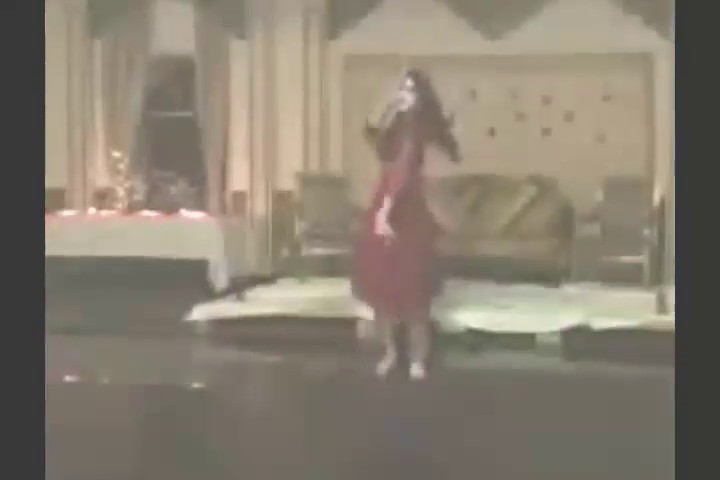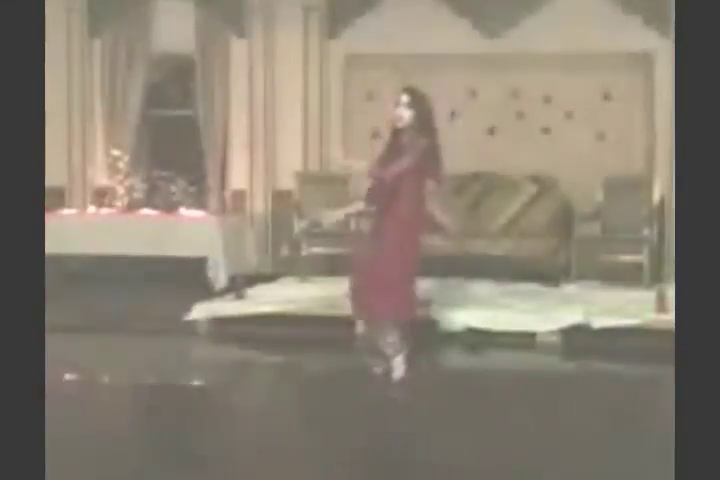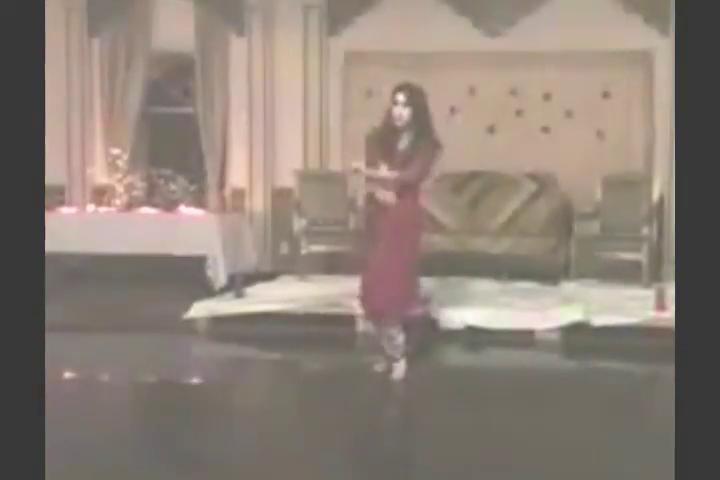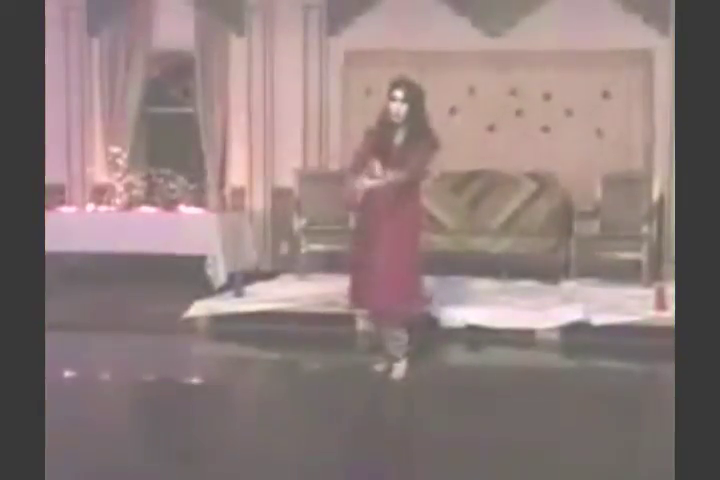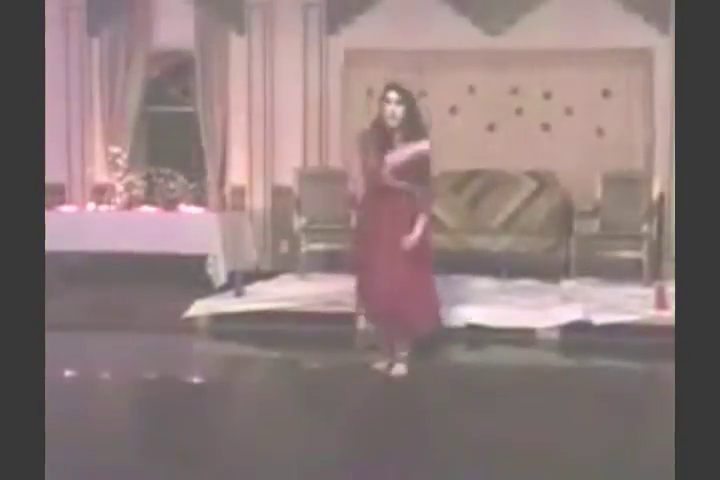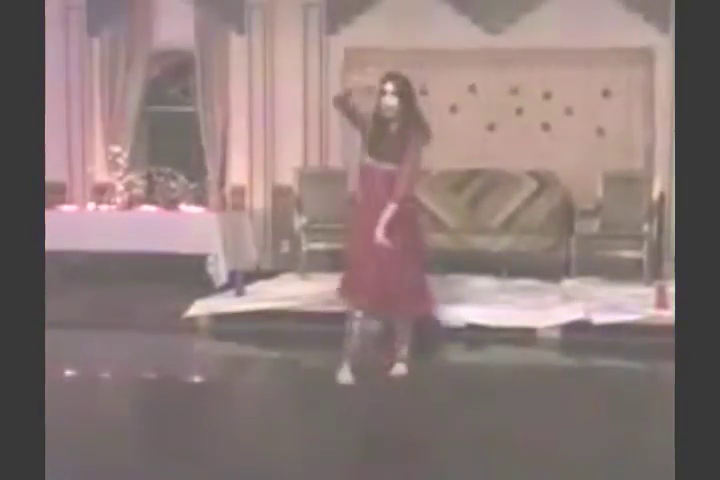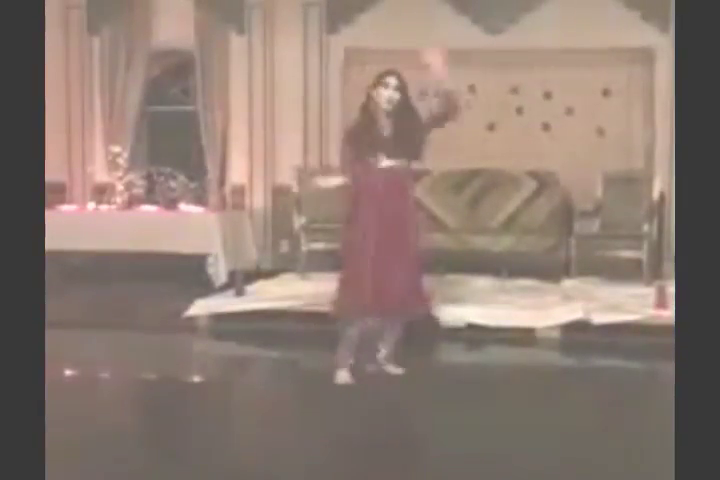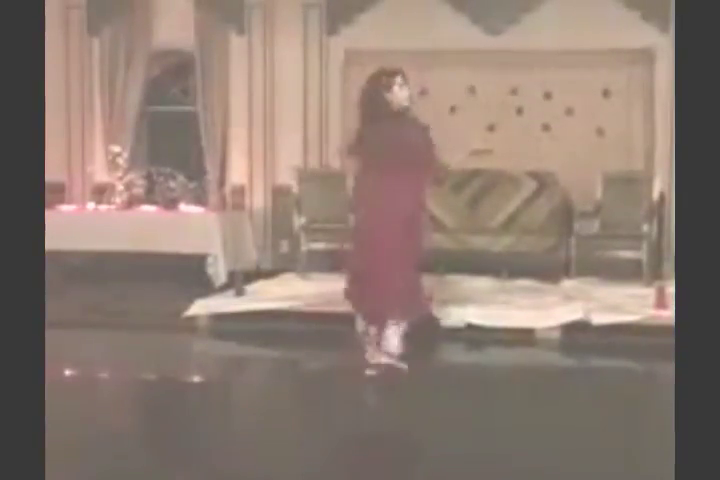
dt=0.3s
person 1, frame 1
left shoulder: (414, 126)
right shoulder: (398, 125)
left elbow: (402, 171)
right elbow: (374, 136)
left wrist: (383, 214)
right wrist: (389, 109)
left hip: (406, 211)
right hip: (386, 206)
left knee: (409, 284)
right knee: (379, 282)
left ankle: (417, 357)
right ankle: (388, 350)
person 1, frame 2
left shoulder: (421, 144)
right shoulder: (396, 143)
left elbow: (390, 175)
right elbow: (380, 185)
right wrist: (348, 209)
left hip: (402, 221)
right hip: (384, 218)
left knee: (385, 286)
right knee: (370, 285)
left ankle: (395, 353)
right ankle: (387, 352)
person 1, frame 3
left shoulder: (426, 143)
right shoulder: (378, 138)
left elbow: (412, 176)
right elbow: (368, 175)
left wrist: (371, 172)
right wrist: (378, 188)
left hip: (403, 217)
right hip: (378, 215)
left knee: (388, 283)
right knee: (376, 285)
left ankle: (397, 355)
right ankle: (390, 352)
person 1, frame 4
left shoulder: (423, 141)
right shoulder: (374, 136)
left elbow: (410, 174)
right elbow: (356, 167)
left wrist: (376, 181)
right wrist: (360, 177)
left hip: (401, 216)
right hip: (372, 214)
left knee: (392, 283)
right knee: (372, 285)
left ankle: (399, 355)
right ankle: (390, 352)
person 1, frame 5
left shoulder: (420, 147)
right shoulder: (373, 139)
left elbow: (425, 192)
right elbow: (374, 169)
left wrist: (419, 228)
right wrist: (408, 151)
left hip: (407, 225)
right hip: (375, 224)
left knee: (406, 290)
right knee: (377, 290)
left ankle: (401, 355)
right ankle: (386, 350)
person 1, frame 6
left shoulder: (415, 134)
right shoulder: (370, 127)
left elbow: (407, 177)
right elbow: (341, 103)
left wrist: (385, 220)
right wrist: (351, 94)
left hip: (398, 218)
right hip: (366, 215)
left knee: (401, 286)
right knee: (360, 285)
left ankle: (401, 356)
right ankle: (347, 361)
person 1, frame 7
left shoulder: (409, 128)
right shoulder: (357, 132)
left elbow: (447, 111)
right elbow: (351, 175)
left wrist: (440, 76)
right wrist: (343, 181)
left hip: (400, 217)
right hip: (367, 217)
left knee: (400, 288)
right knee: (361, 289)
left ankle: (385, 353)
right ankle: (343, 362)
person 1, frame 8
left shoulder: (368, 132)
right shoulder: (413, 130)
left elbow: (360, 173)
right elbow: (432, 171)
left hip: (372, 213)
right hip: (401, 215)
left knee: (376, 285)
right knee: (399, 287)
left ankle: (376, 354)
right ankle: (387, 351)
